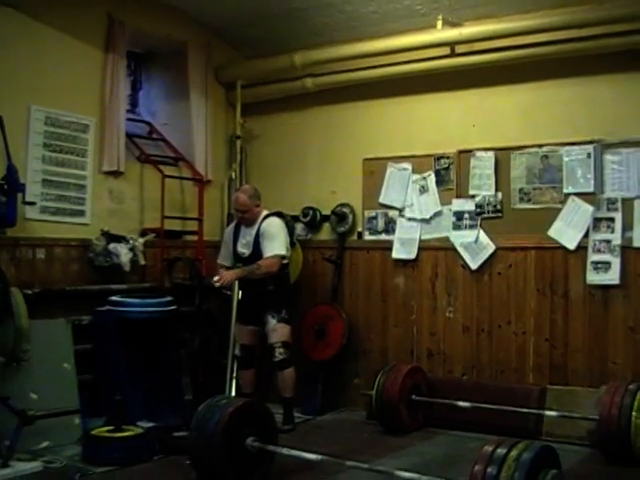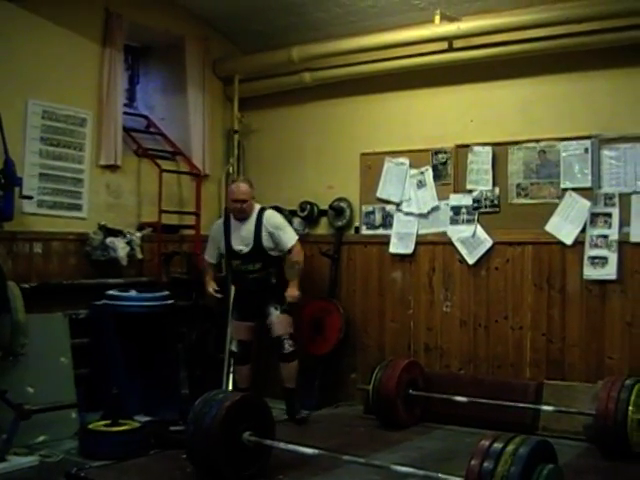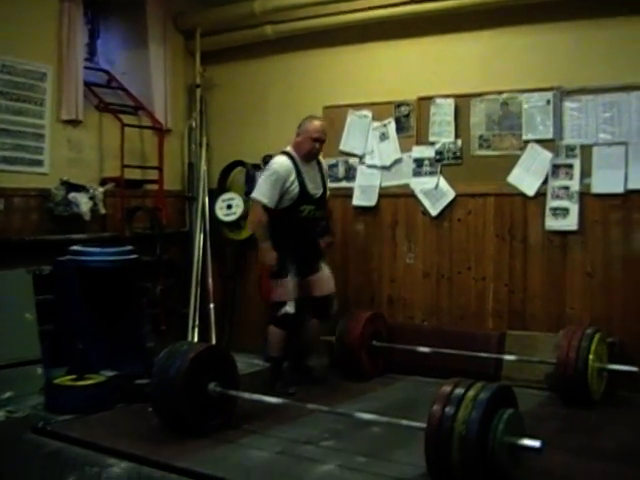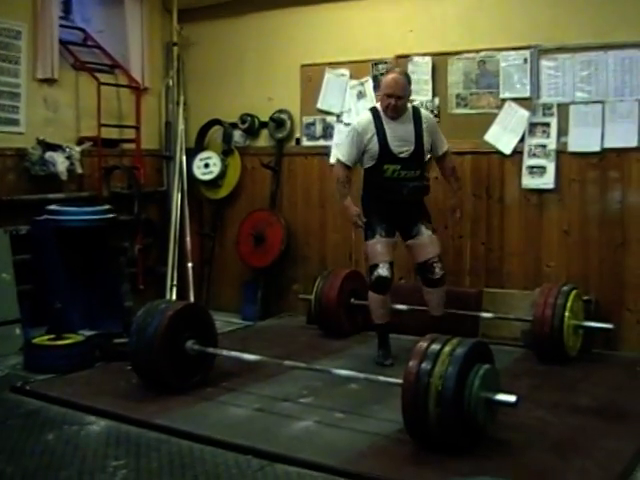
dt=1s
person 1, frame 1
left shoulder: (272, 225)
right shoulder: (232, 229)
left elbow: (272, 264)
right elbow: (224, 264)
left wrist: (236, 273)
right wrist: (221, 276)
left hip: (274, 298)
right hip: (248, 297)
left knee: (280, 353)
right knee: (244, 354)
left ankle: (288, 413)
person 1, frame 2
left shoulder: (270, 219)
right shoulder: (220, 226)
left elbow: (296, 251)
right elbow: (211, 261)
left wrist: (293, 285)
right wrist: (210, 280)
left hip: (274, 292)
right hip: (244, 294)
left knee: (285, 344)
right knee: (240, 350)
left ankle: (292, 404)
person 1, frame 3
left shoulder: (319, 166)
right shoulder: (281, 166)
right elbow: (258, 208)
left wrist: (327, 231)
right wrist: (265, 247)
left hip: (310, 246)
right hip: (284, 248)
left knee: (325, 304)
right knee: (286, 310)
left ankle: (298, 359)
right ankle: (276, 372)
person 1, frame 4
left shoulder: (424, 120)
right shoulder: (364, 124)
left elbow: (443, 156)
right elbow: (341, 165)
left wrist: (455, 191)
right wrist: (347, 201)
left hip: (413, 206)
right hip: (378, 209)
left knee: (433, 269)
right knee: (381, 275)
right ankle: (383, 343)
